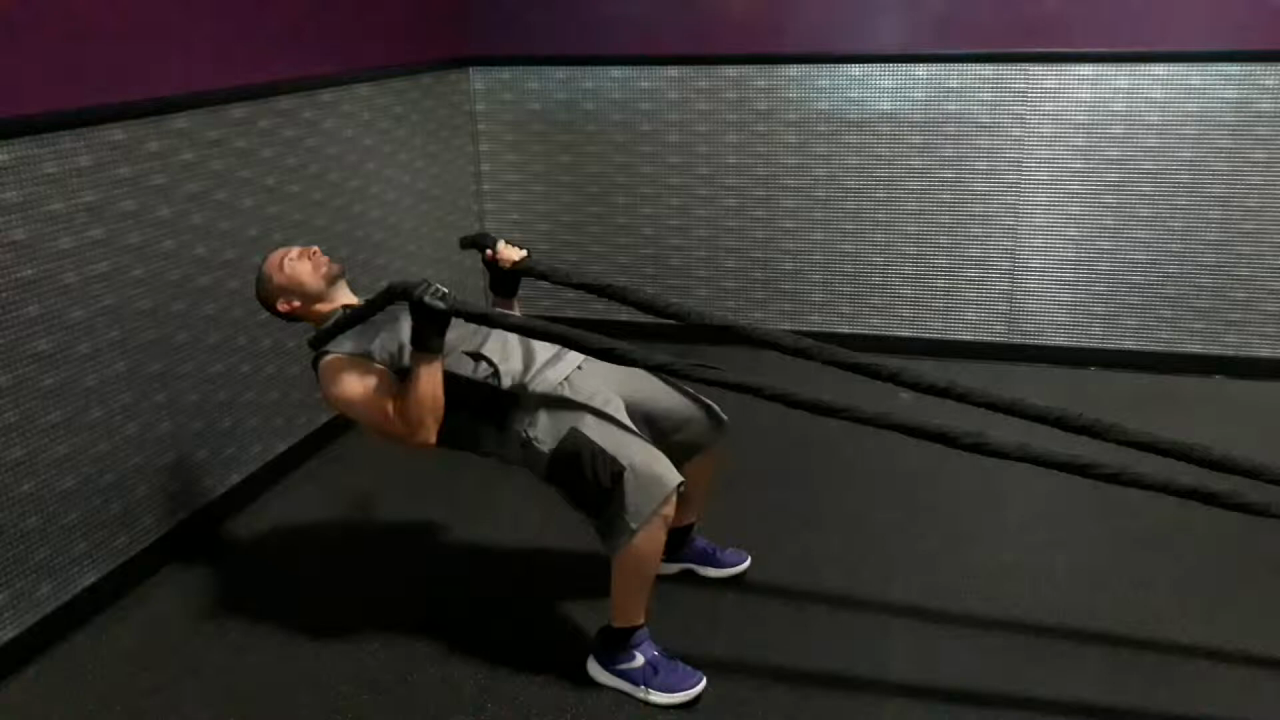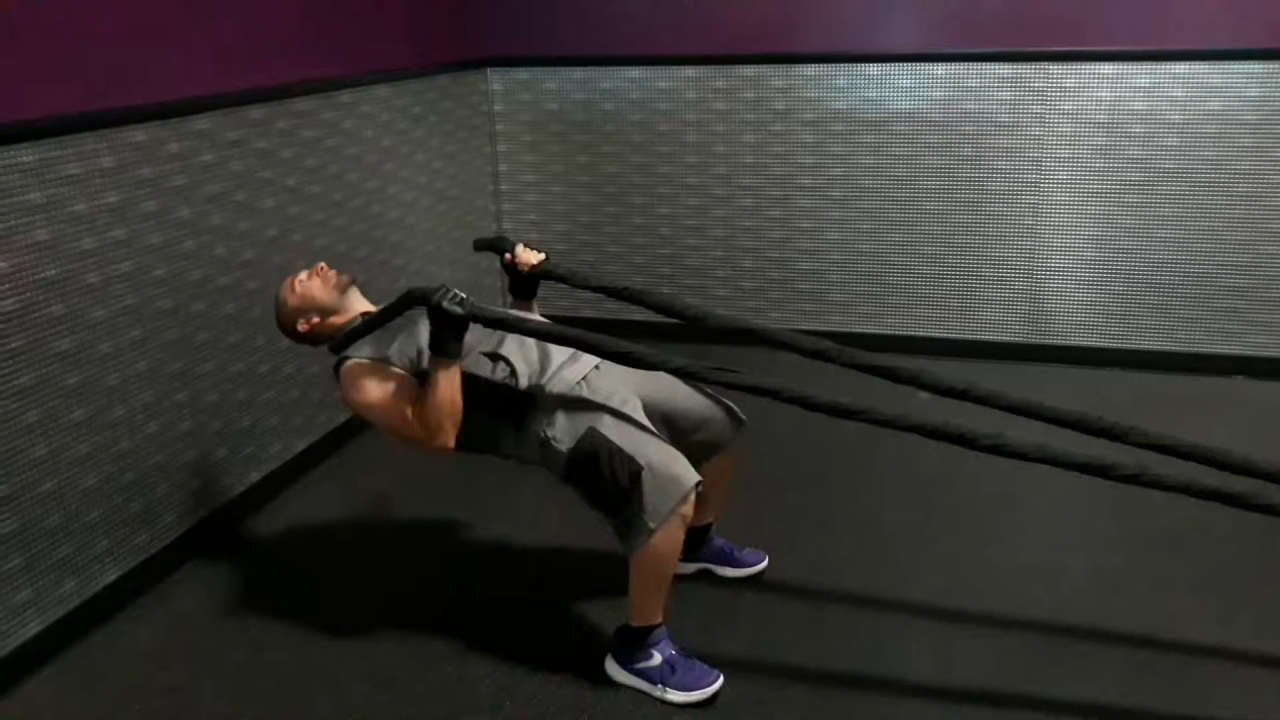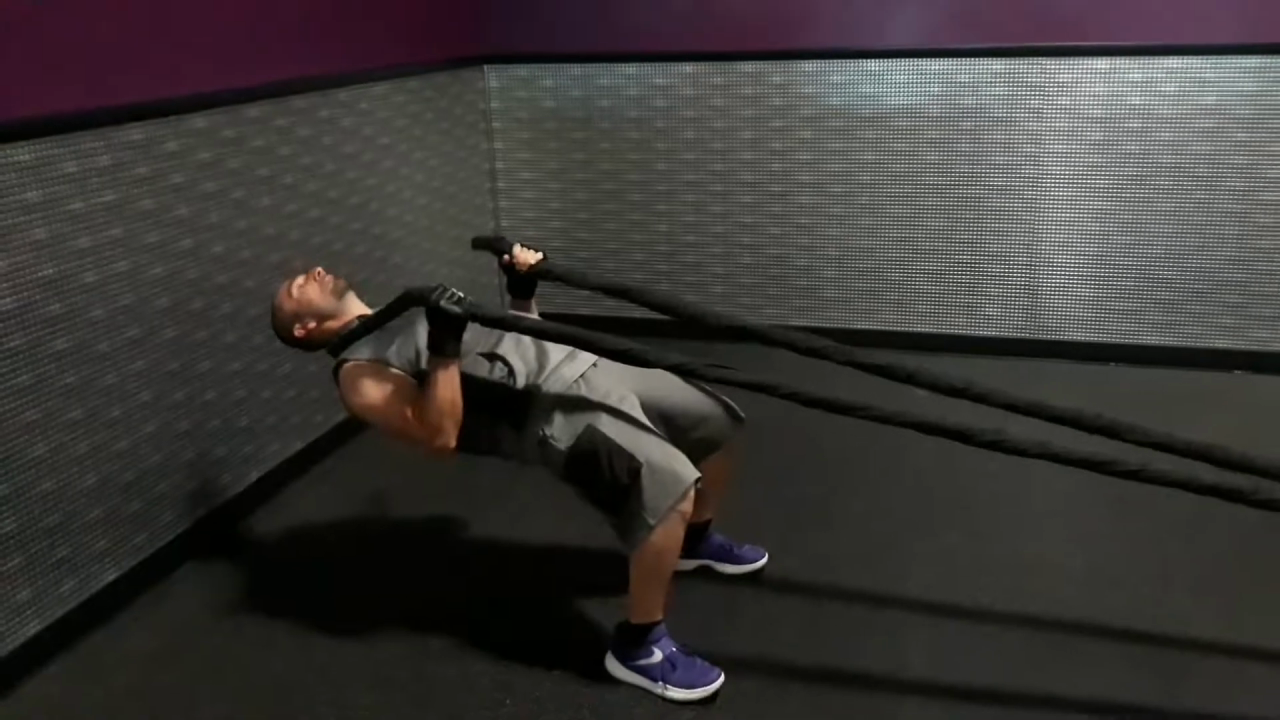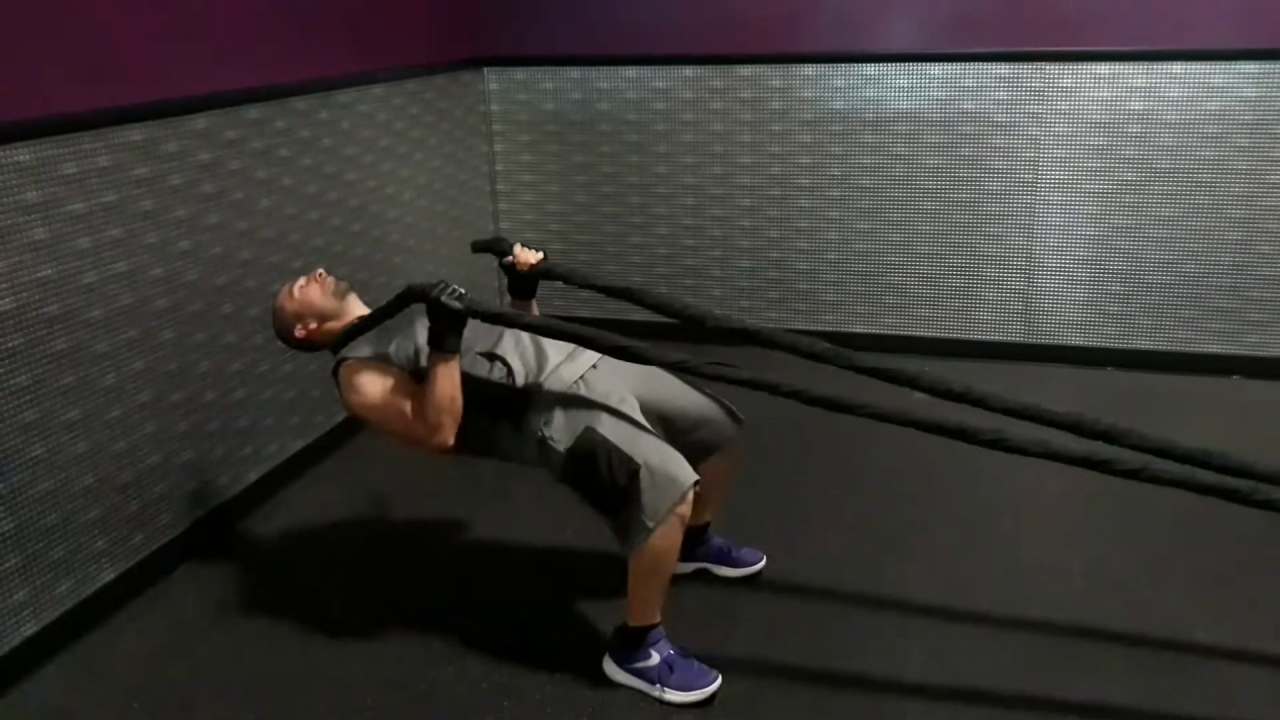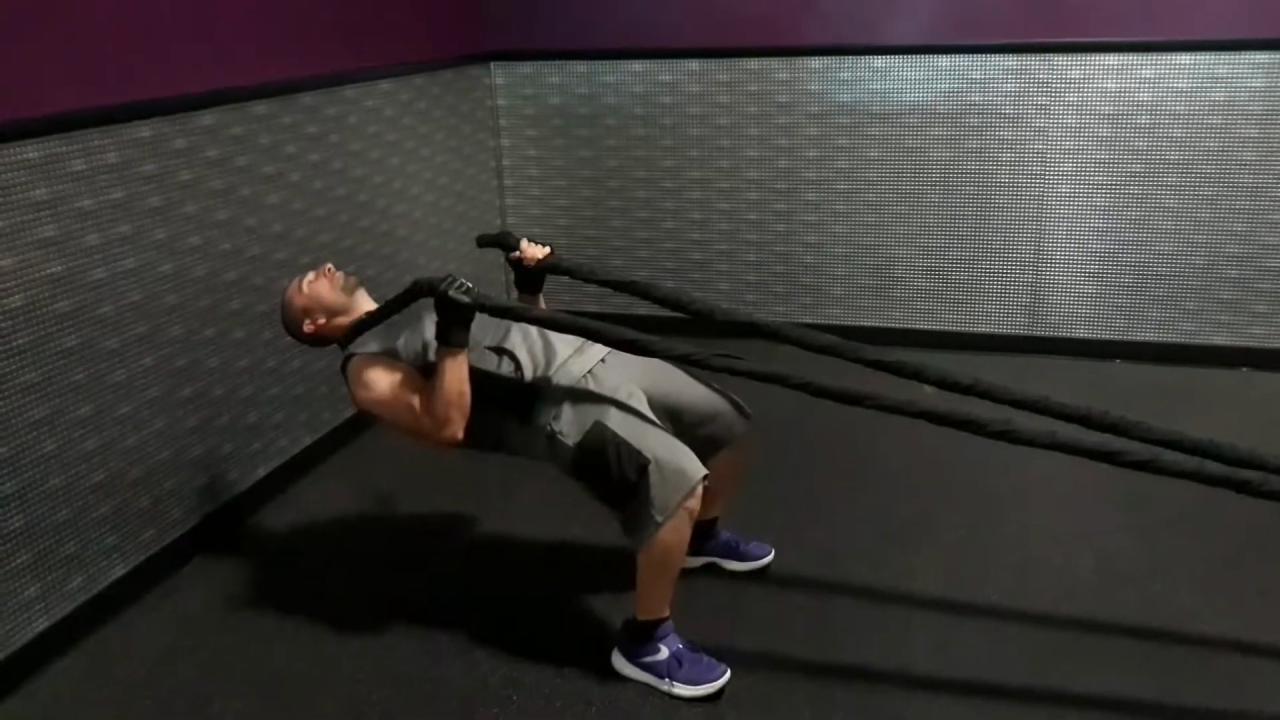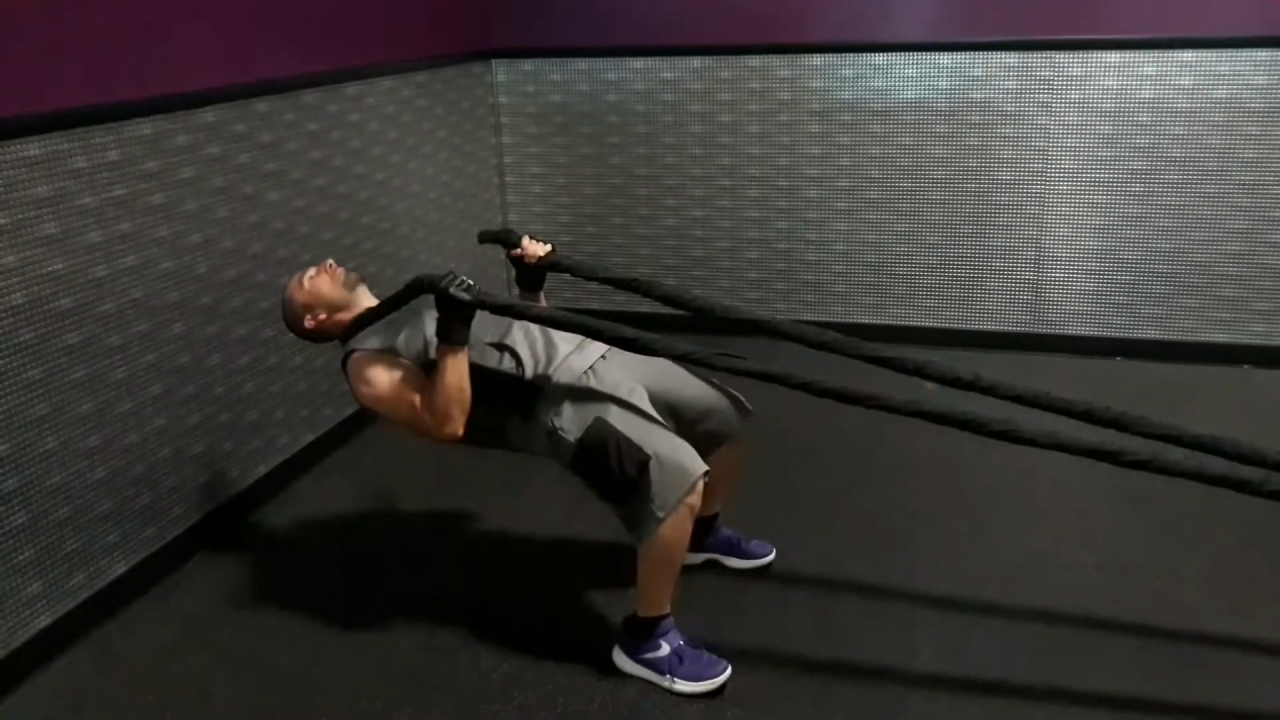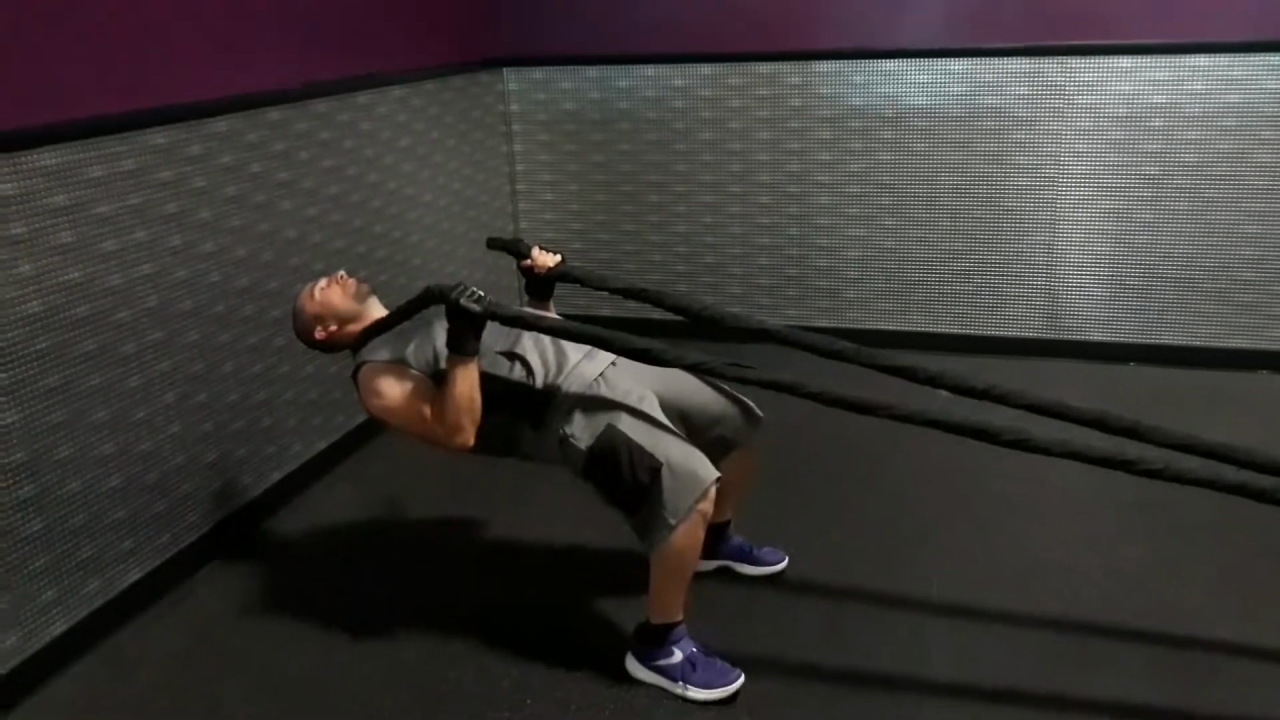
dt=0.5s
person 1, frame 1
left shoulder: (393, 309)
right shoulder: (338, 363)
right elbow: (420, 430)
left wrist: (505, 285)
right wrist: (427, 341)
right hip: (538, 407)
left knee: (702, 427)
right knee: (652, 488)
left ankle: (679, 544)
right ankle: (620, 650)
person 1, frame 2
left shoulder: (409, 317)
right shoulder: (359, 368)
right elbow: (438, 434)
left wrist: (523, 291)
right wrist: (445, 346)
right hip: (555, 406)
left knee: (720, 427)
right knee: (671, 489)
left ankle: (697, 543)
right ankle: (637, 648)
person 1, frame 3
left shoulder: (407, 319)
right shoulder: (358, 371)
right elbow: (440, 435)
left wrist: (522, 290)
right wrist: (444, 347)
right hip: (554, 404)
left knee: (719, 424)
right knee: (670, 487)
left ankle: (696, 540)
right ankle: (637, 646)
person 1, frame 4
left shoulder: (408, 321)
right shoulder: (358, 370)
right elbow: (439, 433)
left wrist: (523, 290)
right wrist: (445, 342)
right hip: (555, 407)
left knee: (719, 428)
right knee: (669, 488)
left ankle: (694, 542)
right ankle: (636, 648)
person 1, frame 5
left shoulder: (414, 315)
right shoulder: (366, 366)
right elbow: (447, 427)
left wrist: (530, 284)
right wrist: (453, 336)
right hip: (562, 402)
left knee: (727, 424)
right knee: (678, 483)
left ankle: (704, 538)
right ankle: (644, 643)
person 1, frame 6
left shoulder: (413, 311)
right shoulder: (367, 362)
right elbow: (447, 423)
left wrist: (530, 281)
right wrist: (453, 334)
right hip: (562, 398)
left knee: (726, 421)
right knee: (679, 479)
left ankle: (703, 533)
right ankle: (644, 638)
person 1, frame 7
left shoulder: (424, 322)
right shoulder: (376, 372)
right elbow: (458, 433)
left wrist: (539, 290)
right wrist: (463, 344)
right hip: (573, 404)
left knee: (737, 425)
right knee: (690, 486)
left ankle: (715, 541)
right ankle: (657, 645)
